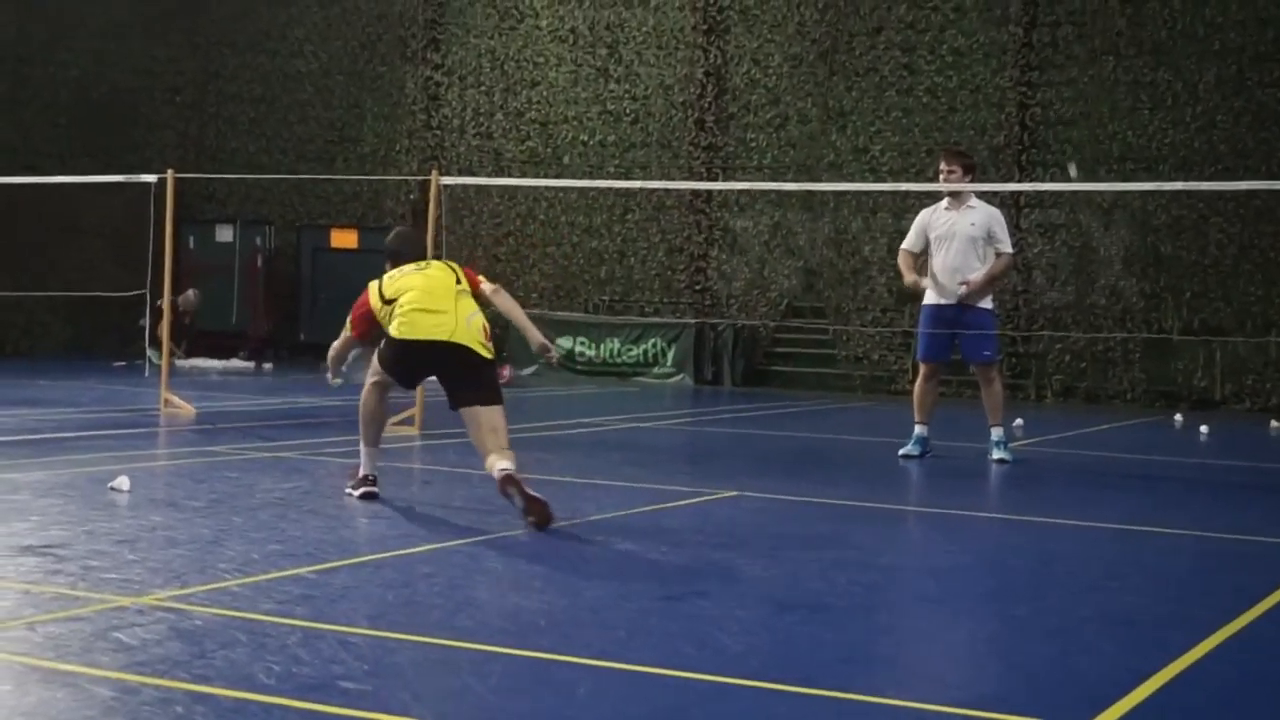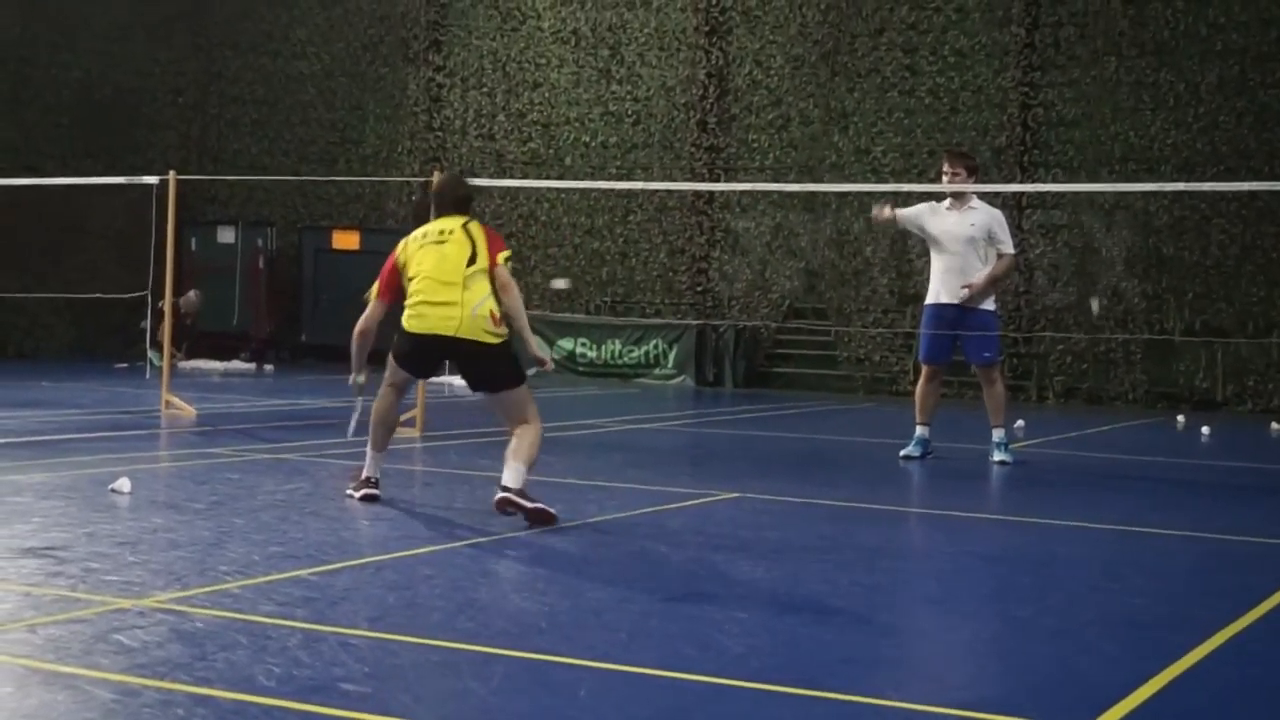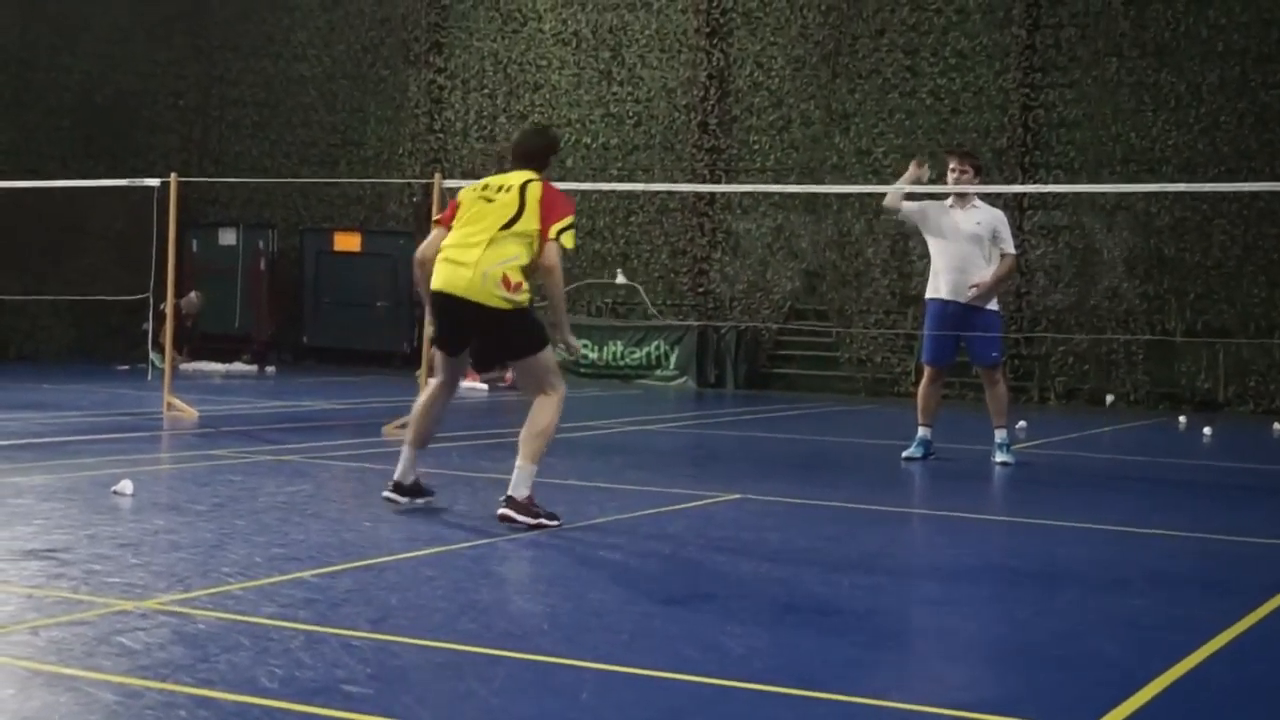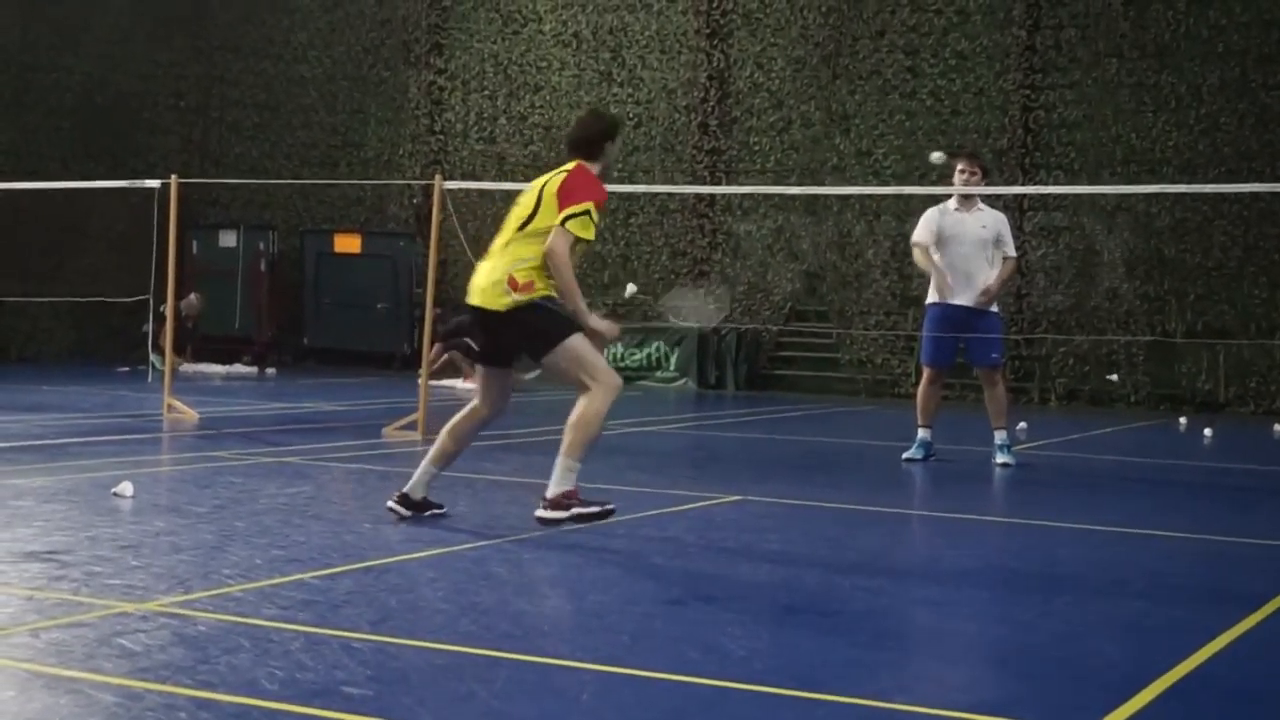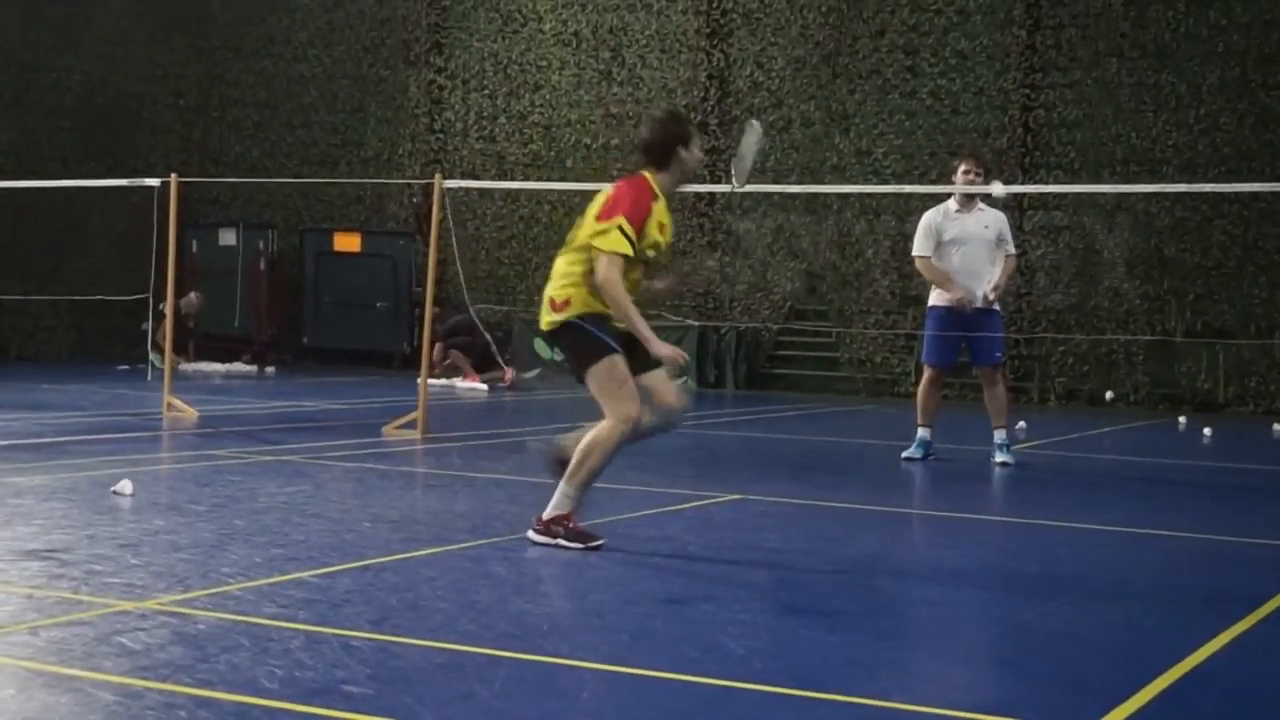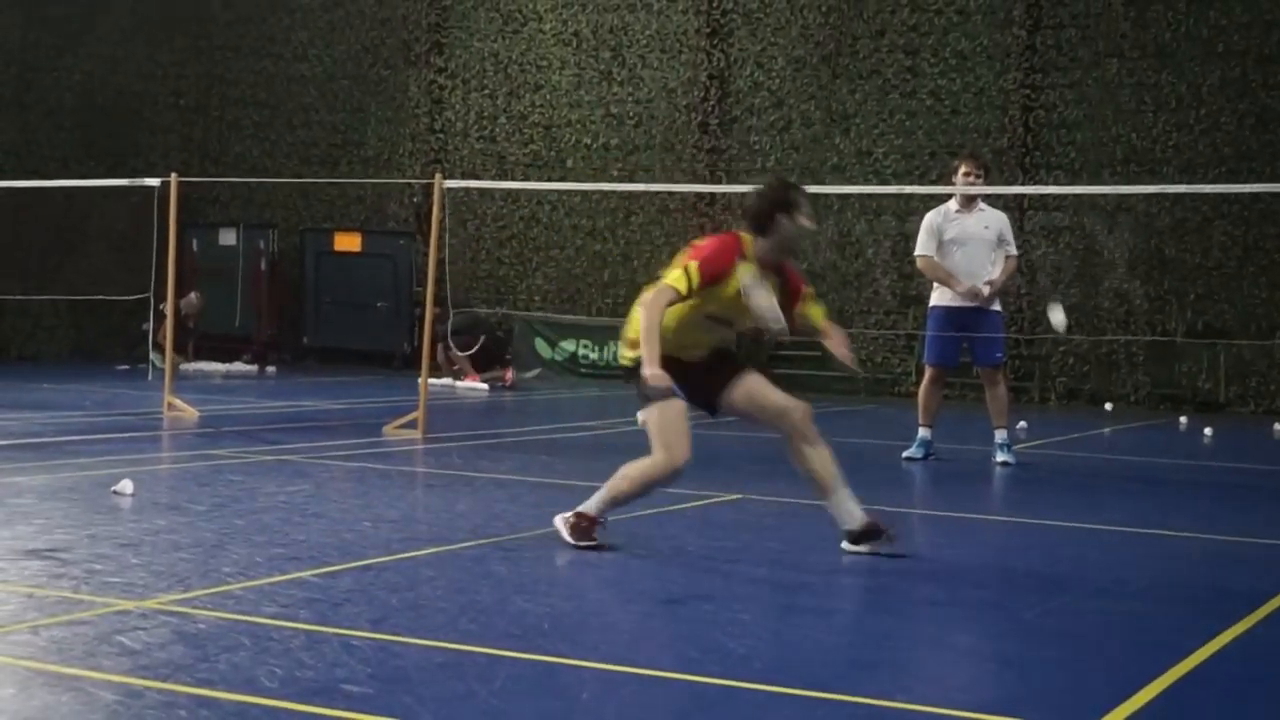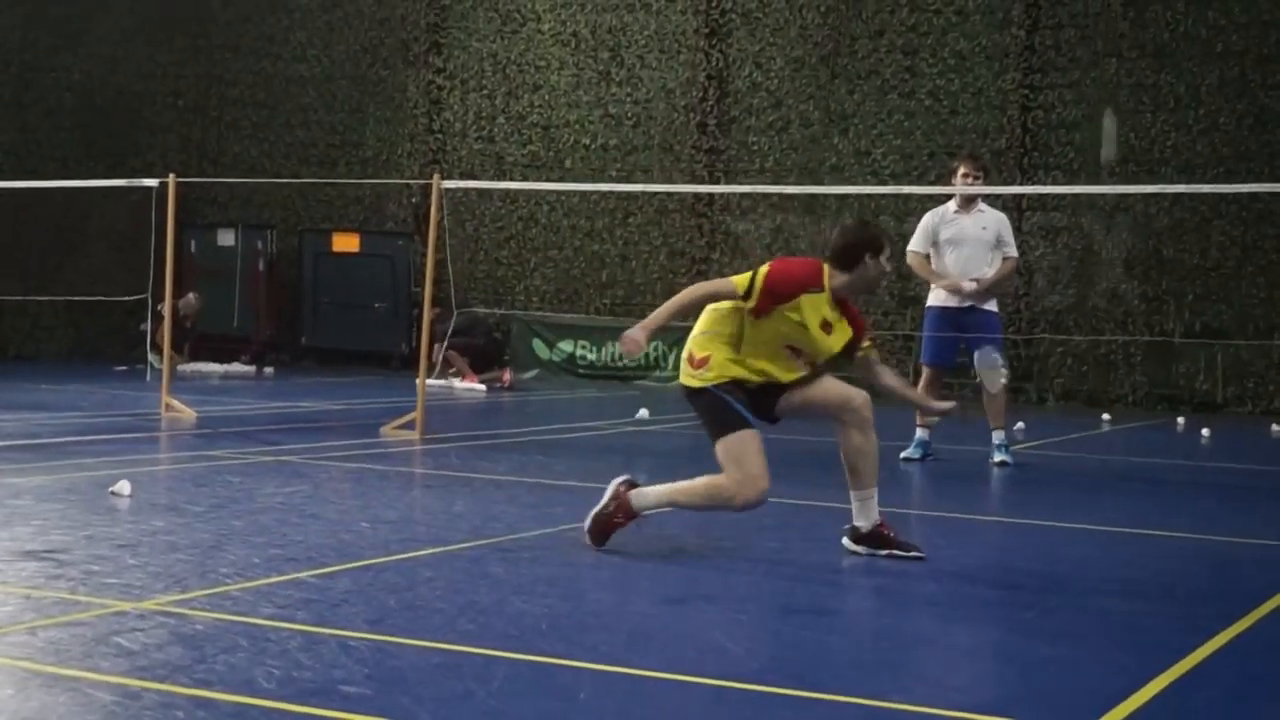
dt=0.2s
person 1, frame 1
left shoulder: (377, 287)
right shoulder: (453, 270)
left elbow: (341, 348)
right elbow: (493, 293)
left wrist: (334, 371)
right wrist: (535, 336)
left hip: (409, 338)
right hip: (468, 347)
left knee: (376, 380)
right knee: (497, 452)
left ankle: (366, 476)
right ankle: (509, 476)
person 1, frame 2
left shoulder: (407, 244)
right shoulder: (484, 234)
left elbow: (367, 325)
right elbow: (505, 283)
left wrist: (357, 372)
right wrist: (530, 342)
left hip: (423, 325)
right hip: (480, 330)
left knee: (393, 386)
right knee: (527, 423)
left ankle: (369, 478)
right ankle: (512, 488)
person 1, frame 3
left shoulder: (473, 190)
right shoulder: (554, 198)
left elbow: (425, 256)
right elbow: (550, 263)
left wrist: (432, 308)
right wrist: (564, 331)
left hip: (450, 289)
right hip: (498, 296)
left knee: (446, 382)
right knee: (551, 391)
left ankle: (402, 480)
right ankle: (519, 499)
person 1, frame 4
left shoulder: (550, 182)
right shoulder: (586, 186)
right elbow: (556, 251)
right wrist: (586, 318)
left hip: (487, 298)
right hip: (517, 294)
left knee: (489, 405)
right knee: (604, 386)
left ankle: (412, 495)
right ankle: (558, 495)
person 1, frame 5
left shoulder: (655, 202)
right shoulder: (631, 196)
right elbow: (605, 276)
right wrist: (649, 339)
left hip: (603, 313)
right hip: (576, 310)
left knee: (671, 405)
right knee: (626, 416)
left ankle: (570, 453)
right ankle: (554, 519)
person 1, frame 6
left shoulder: (784, 276)
right shoulder: (719, 251)
left elbow: (823, 328)
right elbow: (653, 300)
left wrist: (835, 341)
right wrist: (651, 362)
left hip: (707, 355)
right hip: (659, 353)
left knee: (797, 418)
right knee: (673, 459)
left ankle: (856, 526)
right ankle: (582, 517)
person 1, frame 7
left shoulder: (846, 316)
right shoulder: (797, 276)
left elbow: (874, 370)
right elbow: (711, 288)
left wrist: (923, 403)
right wrist: (646, 327)
left hip: (763, 376)
right hip: (716, 373)
left knee: (857, 405)
right knee: (749, 490)
left ankle: (866, 528)
right ankle: (629, 499)
person 2, frame 1
left shoulder: (989, 215)
right shoulder: (928, 215)
left elbow: (1005, 257)
right elbow: (907, 252)
left wrist: (981, 282)
right wrist: (910, 275)
left hip: (977, 307)
right hip: (936, 305)
left knee: (987, 372)
right knee: (928, 371)
left ankle: (997, 439)
right ankle: (920, 436)
person 2, frame 2
left shoulder: (991, 215)
right shoulder: (929, 212)
left elbow: (1008, 258)
right elbow: (895, 216)
left wrist: (984, 283)
right wrist: (884, 213)
left hip: (979, 308)
right hip: (939, 305)
left knee: (989, 373)
right knee: (930, 371)
left ankle: (999, 440)
right ankle: (921, 437)
person 2, frame 3
left shoulder: (994, 216)
right shoulder: (931, 210)
left elbow: (1009, 258)
right elbow: (890, 204)
left wrist: (990, 283)
right wrist: (911, 177)
left hip: (982, 307)
right hip: (941, 305)
left knee: (992, 374)
right knee: (932, 372)
left ankle: (1001, 442)
right ankle: (923, 439)
person 2, frame 4
left shoulder: (996, 219)
right shoulder: (936, 215)
left elbow: (1010, 259)
right elbow: (919, 249)
left wrist: (997, 285)
right wrist: (935, 273)
left hip: (983, 309)
right hip: (943, 307)
left knee: (992, 375)
right knee: (932, 373)
left ankle: (1001, 443)
right ankle: (923, 440)
person 2, frame 5
left shoulder: (996, 218)
right shoulder: (934, 216)
left elbow: (1010, 255)
right elbow: (921, 260)
left wrist: (1001, 282)
right wrist: (951, 289)
left hip: (985, 309)
right hip: (945, 308)
left knee: (992, 374)
right knee: (933, 373)
left ankle: (1000, 442)
right ankle: (923, 439)
person 2, frame 6
left shoulder: (998, 218)
right shoulder: (936, 217)
left elbow: (1011, 257)
right elbow: (923, 261)
left wrist: (1000, 280)
right wrist: (957, 285)
left hip: (987, 309)
right hip: (946, 307)
left knee: (993, 374)
right knee: (934, 373)
left ankle: (1001, 442)
right ankle: (924, 439)
person 2, frame 7
left shoulder: (997, 219)
right shoulder: (935, 217)
left elbow: (1011, 259)
right elbow: (914, 256)
left wrist: (991, 281)
right wrist: (940, 281)
left hip: (983, 309)
right hip: (942, 307)
right knee: (931, 373)
left ankle: (998, 443)
right ankle: (922, 440)
